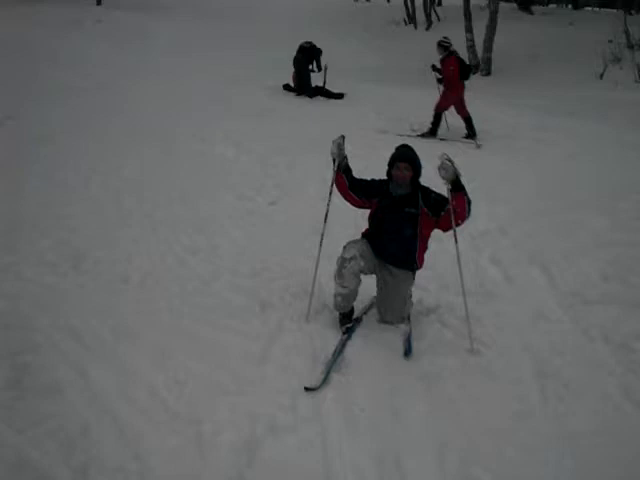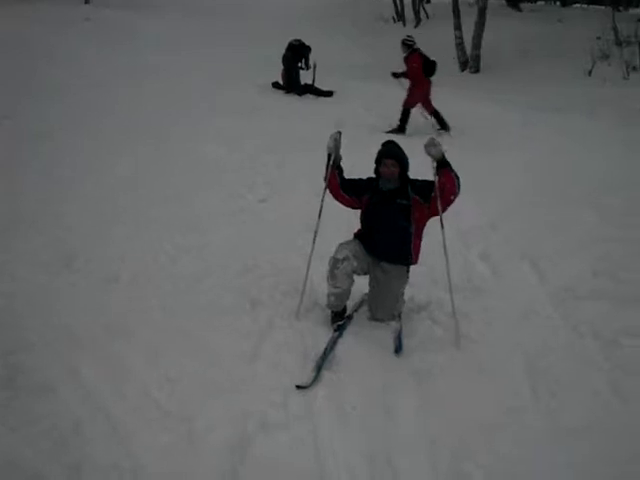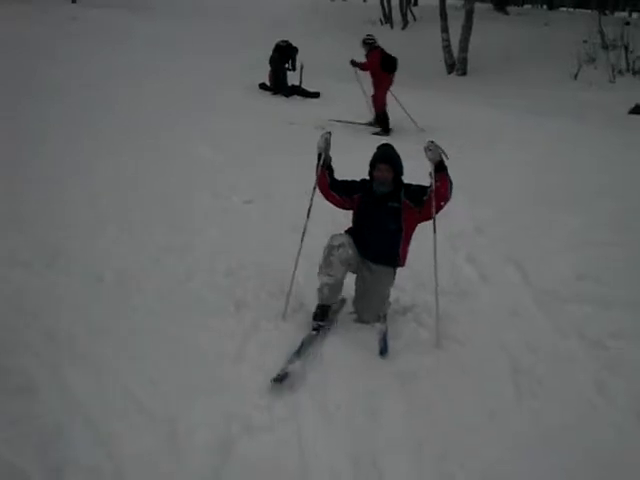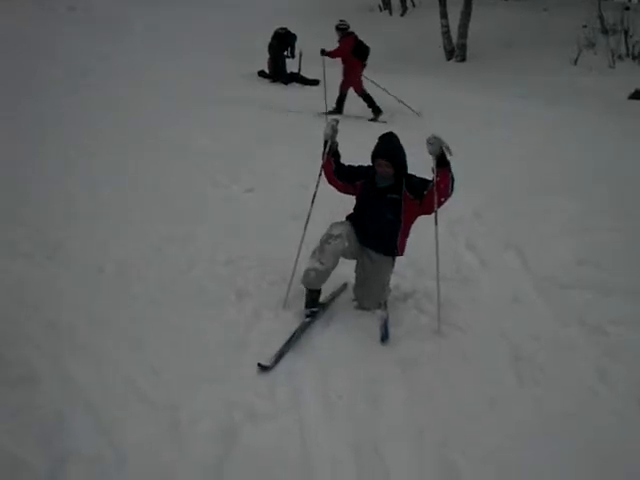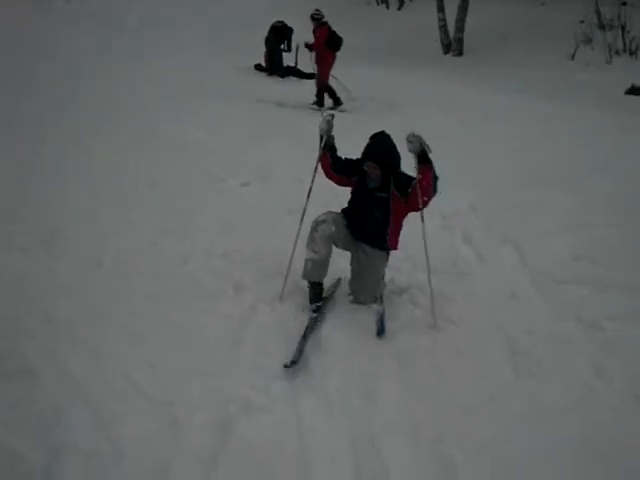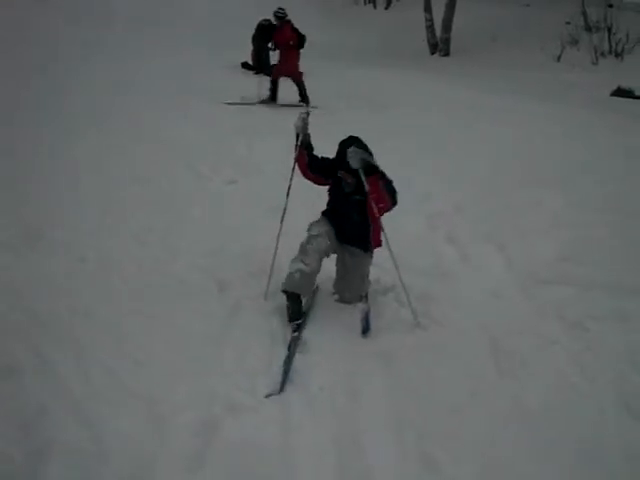
dt=0.3s
person 1, frame 1
left shoulder: (426, 200)
right shoulder: (379, 190)
left elbow: (458, 214)
right elbow: (351, 189)
left wrist: (453, 182)
right wrist: (341, 165)
left hip: (401, 266)
right hip: (372, 251)
left knee: (391, 318)
right knee: (351, 256)
left ankle: (397, 306)
right ankle: (345, 309)
person 1, frame 2
left shoulder: (417, 192)
right shoulder: (369, 188)
left elbow: (449, 193)
right elbow: (340, 190)
left wrist: (440, 162)
right wrist: (334, 162)
left hip: (394, 264)
right hip: (365, 251)
left knee: (382, 317)
right knee: (343, 257)
left ankle: (392, 301)
right ankle: (337, 308)
person 1, frame 3
left shoulder: (409, 197)
right shoulder: (361, 190)
left elbow: (440, 197)
right elbow: (332, 190)
left wrist: (439, 166)
right wrist: (325, 161)
left hip: (382, 265)
right hip: (355, 250)
left knee: (368, 317)
right knee: (338, 246)
left ankle: (376, 303)
right ankle: (324, 304)
person 1, frame 4
left shoulder: (410, 188)
right shoulder: (365, 177)
left elbow: (440, 193)
right elbow: (337, 175)
left wrist: (440, 161)
right wrist: (330, 147)
left hip: (381, 253)
right hip: (354, 236)
left knee: (368, 304)
right knee: (336, 236)
left ankle: (375, 291)
right ankle: (312, 288)
person 1, frame 5
left shoulder: (400, 184)
right shoulder: (360, 171)
left elbow: (425, 192)
right elbow: (335, 169)
left wrist: (421, 156)
right wrist: (327, 141)
left hip: (375, 246)
right hip: (348, 228)
left knee: (363, 298)
right knee: (324, 225)
left ankle: (370, 286)
right ankle: (315, 282)
person 1, frame 6
left shoulder: (373, 184)
right shoulder: (334, 171)
left elbow: (386, 202)
right elbow: (310, 167)
left wrist: (367, 168)
right wrist: (303, 139)
left hip: (358, 245)
right hip: (331, 229)
left knee: (349, 298)
right knee: (317, 239)
left ankle: (356, 288)
right ankle: (294, 294)
